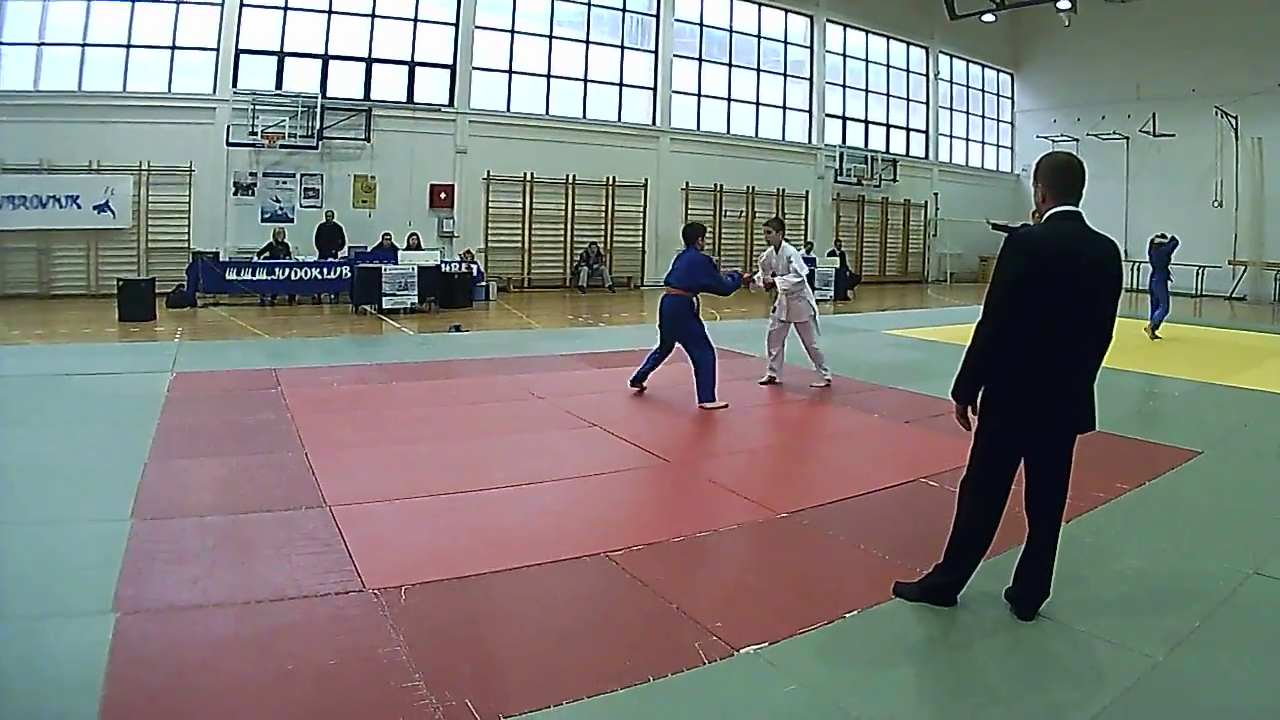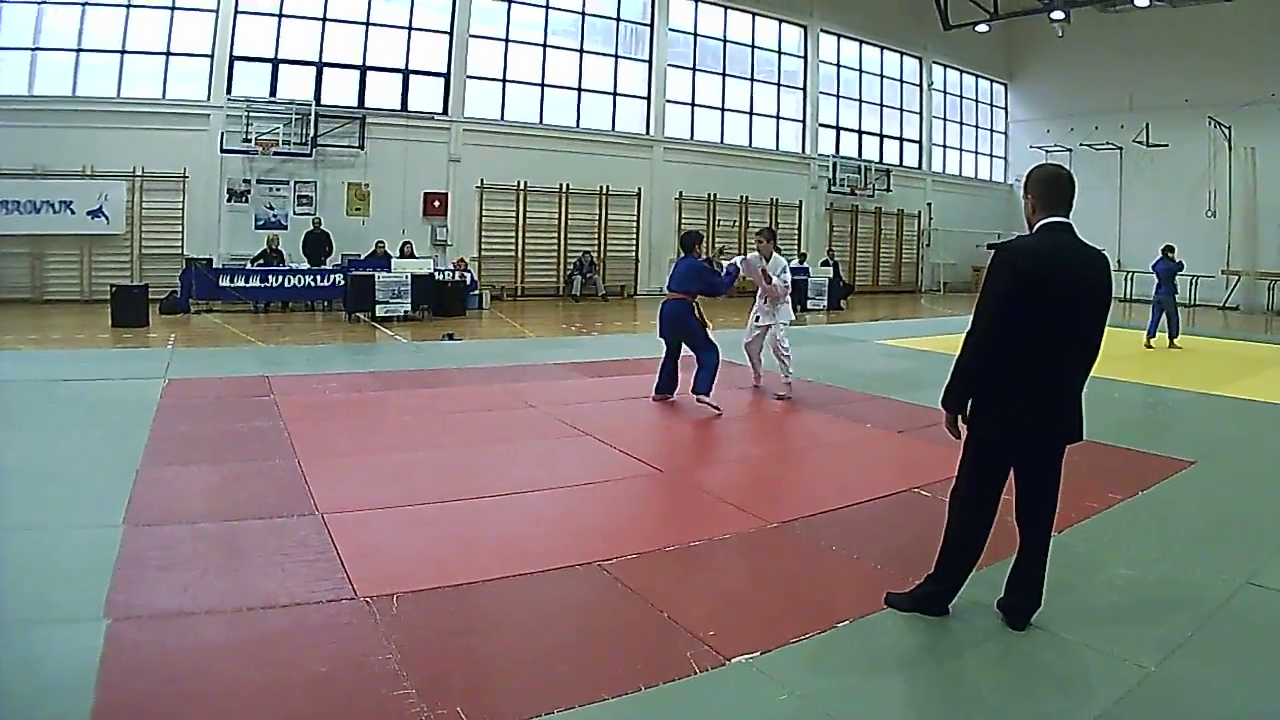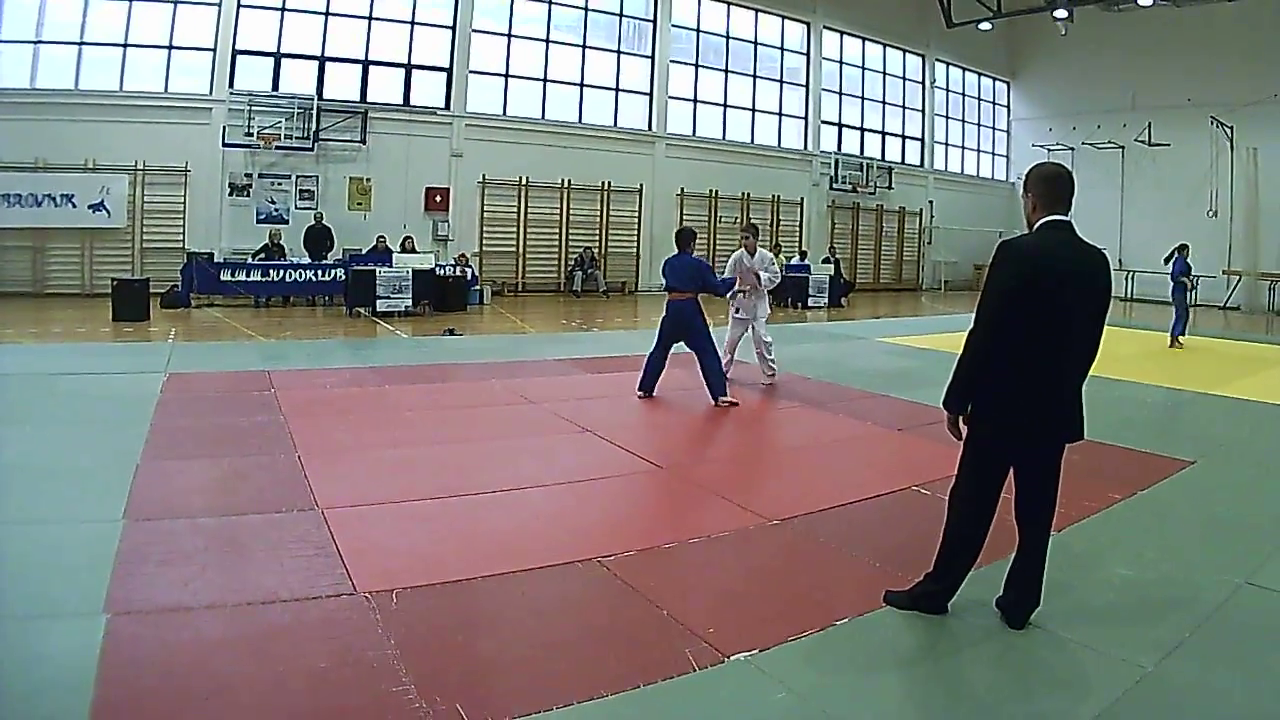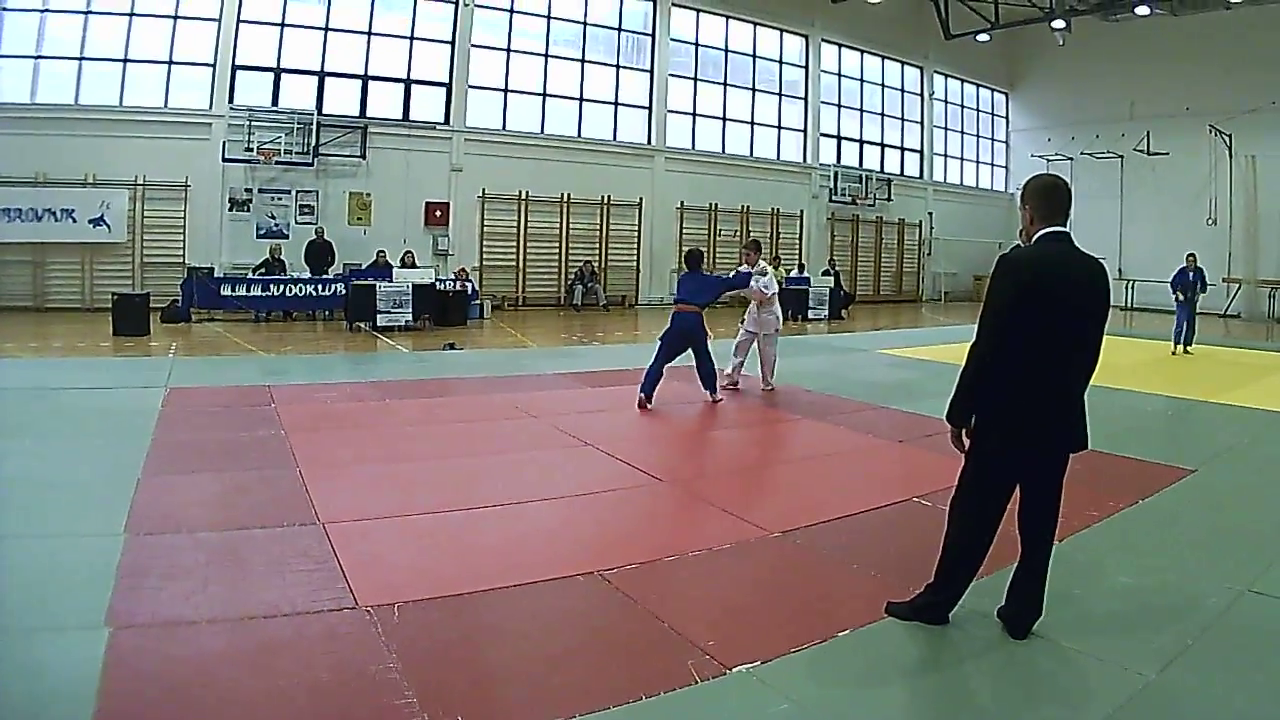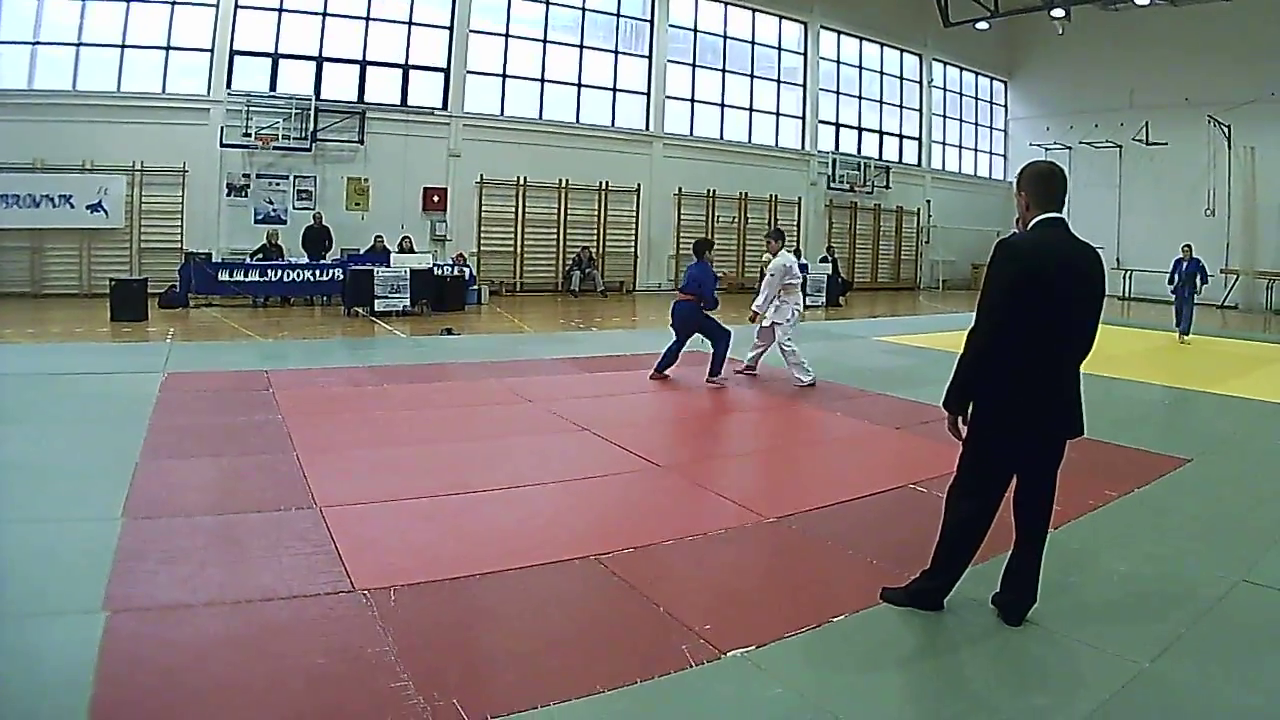
dt=0.4s
person 1, frame 1
left shoulder: (1025, 243)
right shoulder: (1107, 252)
left elbow: (993, 325)
right elbow: (1102, 332)
left wrist: (965, 389)
left hip: (1013, 396)
right hip: (1068, 399)
left knee: (982, 494)
right knee: (1047, 501)
left ankle: (945, 583)
right ankle: (1029, 594)
person 1, frame 2
left shoulder: (1015, 255)
right shoulder: (1096, 263)
left elbow: (982, 335)
right elbow: (1091, 343)
left wrist: (955, 399)
left hip: (1003, 406)
right hip: (1057, 409)
left knee: (973, 504)
right knee: (1037, 512)
left ankle: (936, 592)
right ankle: (1020, 604)
person 1, frame 3
left shoulder: (1017, 253)
right shoulder: (1096, 262)
left elbow: (985, 336)
right elbow: (1089, 341)
left wrist: (957, 400)
left hip: (1003, 405)
right hip: (1057, 408)
left knee: (972, 502)
right knee: (1037, 510)
left ankle: (935, 590)
right ankle: (1019, 603)
person 1, frame 4
left shoulder: (1017, 265)
right shoulder: (1094, 272)
left elbow: (987, 349)
right elbow: (1089, 351)
left wrist: (960, 414)
left hip: (1008, 417)
right hip: (1062, 418)
left knee: (973, 512)
right knee: (1039, 521)
left ankle: (938, 601)
right ankle: (1021, 613)
person 1, frame 5
left shoulder: (1015, 251)
right shoulder: (1089, 258)
left elbow: (986, 335)
right elbow: (1085, 336)
left wrist: (957, 400)
left hip: (1005, 403)
right hip: (1057, 404)
left knee: (971, 498)
right knee: (1035, 506)
left ankle: (932, 587)
right ankle: (1016, 599)
person 2, frame 1
left shoulder: (681, 257)
right shoulder: (702, 260)
right elbow: (722, 286)
right wrist: (738, 277)
left hip: (667, 303)
right hip: (681, 307)
left knee: (665, 345)
right knee: (703, 352)
left ankle: (638, 379)
right ankle: (706, 399)
person 2, frame 2
left shoulder: (681, 263)
right shoulder: (699, 266)
right elbow: (720, 287)
right wrist: (733, 270)
left hip: (668, 309)
right hip: (682, 310)
left knee: (672, 351)
right knee: (709, 352)
left ankle: (662, 391)
right ankle: (702, 392)
person 2, frame 3
left shoulder: (668, 263)
right shoulder: (699, 265)
right elbow: (717, 288)
right wrist: (730, 281)
left hip: (672, 308)
right hip: (690, 309)
left knee: (660, 350)
right knee: (707, 352)
left ankle: (645, 389)
right ankle: (720, 395)
person 2, frame 4
left shoulder: (682, 279)
right shoulder: (710, 281)
right elbow: (735, 282)
right wrist: (754, 274)
left hip: (677, 320)
right hip: (694, 321)
left knee: (661, 359)
right knee: (703, 357)
left ankle: (645, 393)
right ankle: (713, 393)
person 2, frame 5
left shoulder: (692, 268)
right shoulder: (706, 272)
right elbow: (709, 301)
right wrist: (713, 304)
left hip: (679, 308)
right hip: (691, 310)
left knee: (681, 340)
right knee: (722, 336)
left ankle: (658, 371)
right ankle: (713, 375)
person 3, frame 1
left shoulder: (790, 253)
right shoulder: (768, 255)
left elbow: (798, 277)
right elbow: (764, 276)
left wrist: (775, 282)
left hip: (800, 299)
right hip: (784, 299)
left knee: (809, 340)
right knee: (774, 336)
left ankle: (825, 376)
right ankle: (773, 373)
person 3, frame 2
left shoulder: (781, 263)
left elbow: (785, 289)
left wrist: (769, 279)
left hip: (780, 306)
right hip: (762, 304)
left knee: (778, 342)
right knee: (751, 343)
left ankle: (786, 381)
right ankle: (757, 374)
person 3, frame 3
left shoulder: (766, 256)
right shoulder: (737, 257)
left elbow: (775, 278)
right elbow: (728, 279)
left wrist: (758, 276)
right wrist: (733, 292)
left hip: (758, 300)
right hip: (740, 299)
left knee: (761, 338)
right knee: (732, 338)
left ankle: (769, 372)
right ankle: (724, 370)
person 3, frame 4
left shoulder: (764, 270)
right shoulder: (746, 269)
left elbow: (764, 291)
left hip: (768, 313)
right hip: (754, 311)
left knee: (768, 351)
right knee: (740, 345)
left ankle: (767, 381)
right ankle: (733, 378)
person 3, frame 5
left shoulder: (780, 262)
right shoulder: (787, 258)
left elbow: (769, 287)
left wrist: (756, 310)
left hip: (788, 304)
right hip: (780, 302)
left knee: (784, 341)
right knee: (764, 334)
left ankle: (806, 377)
right ankle: (751, 365)
